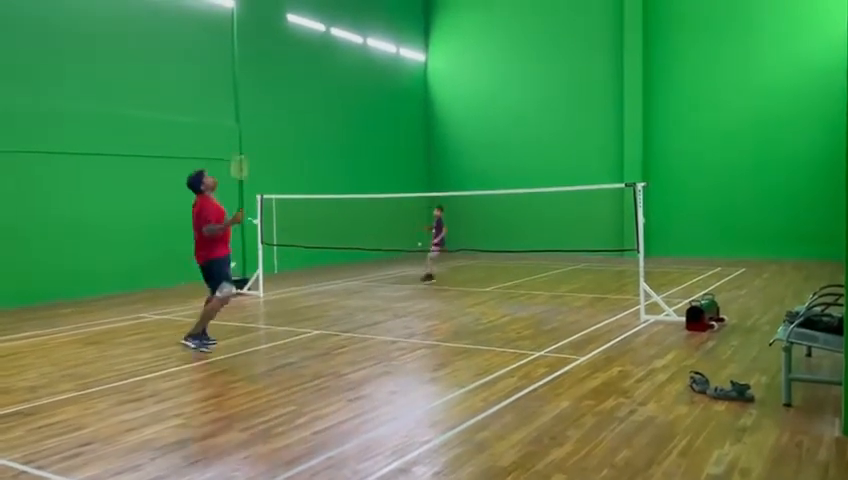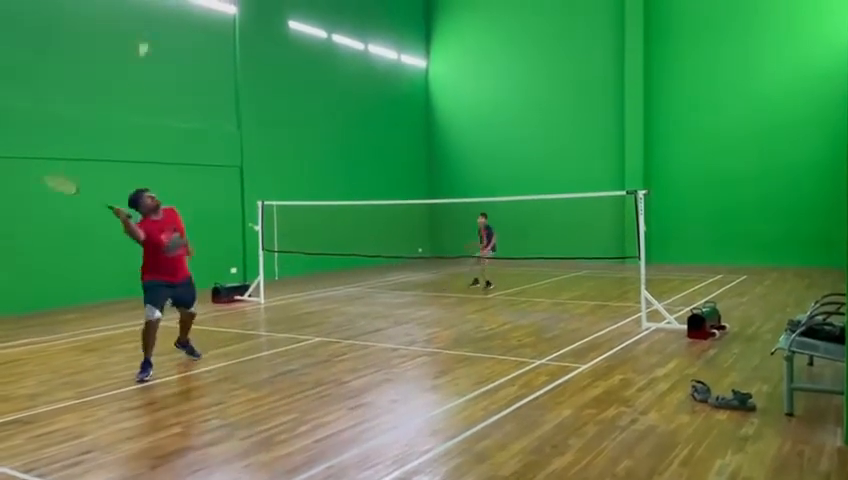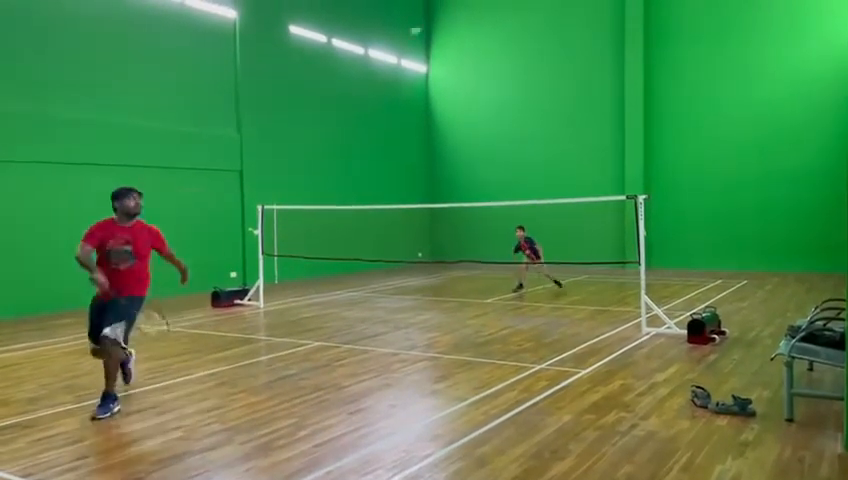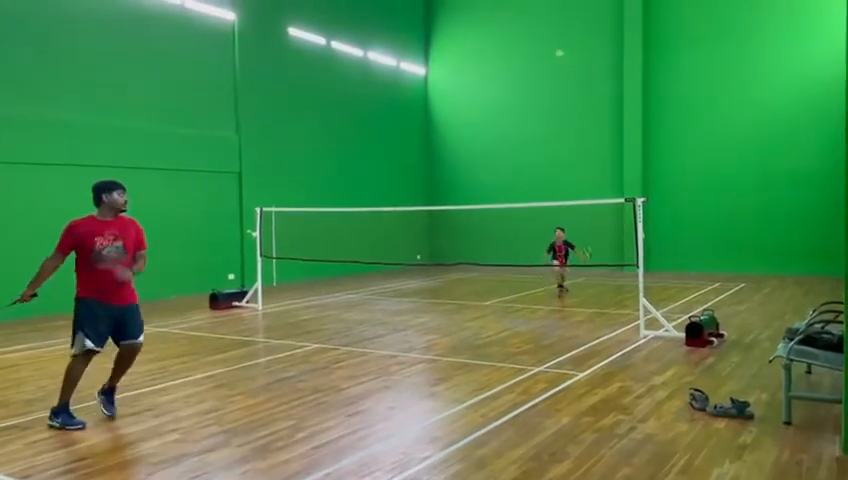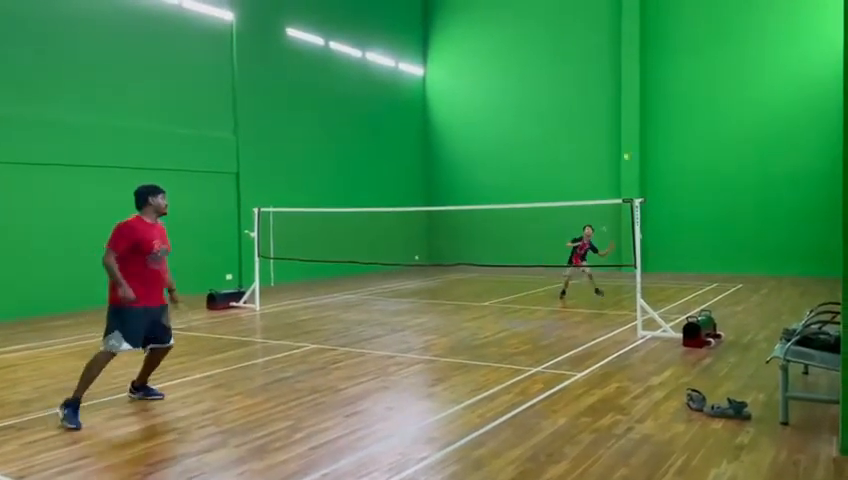
dt=0.4s
person 1, frame 1
left shoulder: (201, 202)
right shoulder: (208, 204)
left elbow: (201, 229)
right elbow: (207, 232)
right wrist: (231, 222)
left hip: (206, 256)
right hip: (216, 256)
left knee: (217, 295)
right knee: (222, 296)
left ankle: (200, 333)
right ankle: (193, 335)
person 1, frame 2
left shoulder: (172, 213)
right shoulder: (143, 226)
right elbow: (137, 236)
left wrist: (187, 245)
right wrist: (125, 220)
left hip: (182, 276)
right hip: (155, 280)
left knee: (189, 312)
right knee: (152, 319)
left ankle: (183, 341)
right ankle: (146, 363)
person 1, frame 3
left shoulder: (149, 232)
right shoulder: (99, 230)
left elbow: (166, 252)
right elbow: (82, 254)
left wrist: (182, 268)
right wrist: (95, 272)
left hip: (131, 296)
right hip: (104, 296)
left knee: (109, 340)
right knee: (98, 349)
left ankle: (109, 398)
right ankle: (124, 357)
person 1, frame 4
left shoulder: (132, 226)
right shoulder: (77, 227)
left elbow: (142, 260)
right elbow: (55, 260)
left wrist: (129, 272)
right wrist: (31, 288)
left hip: (125, 300)
right hip: (91, 301)
left knee: (133, 345)
right knee: (84, 352)
left ankle: (109, 389)
right ankle: (59, 410)
person 1, frame 5
left shoulder: (160, 228)
right shoulder: (129, 227)
right elbow: (109, 258)
left wrist: (172, 290)
right wrist: (122, 285)
left hip: (156, 302)
right hip: (128, 304)
left knee: (164, 345)
right knee: (110, 351)
left ankle: (139, 386)
right ankle: (72, 404)
